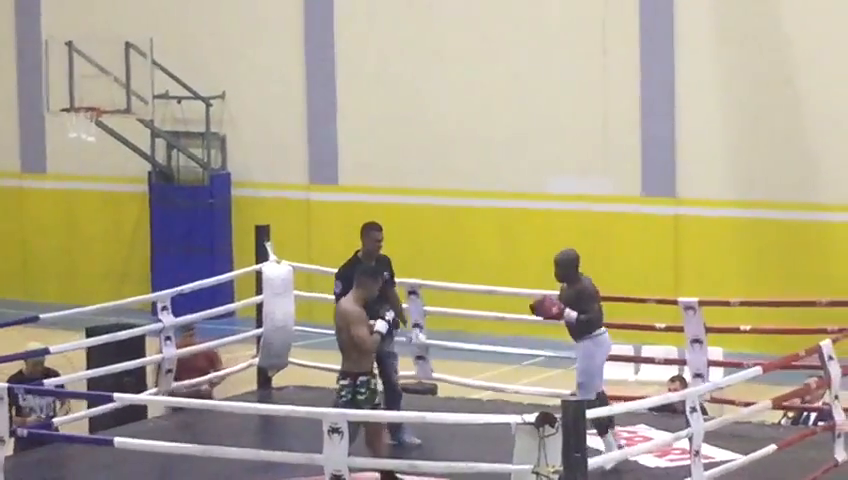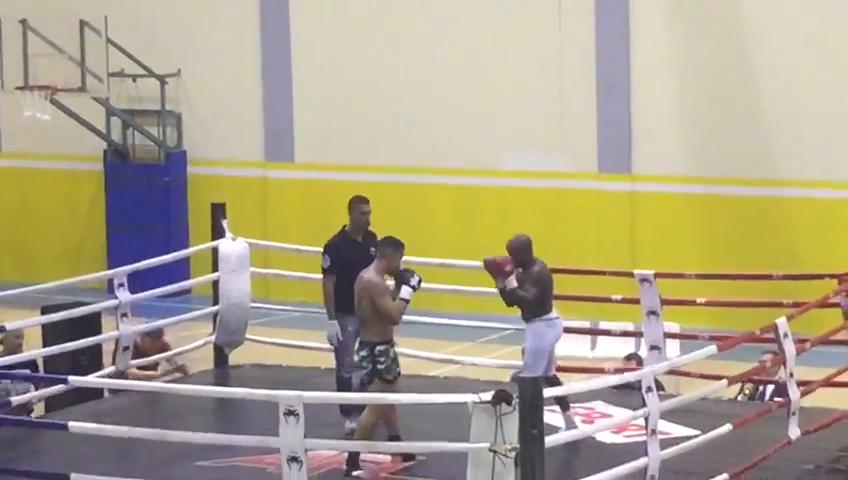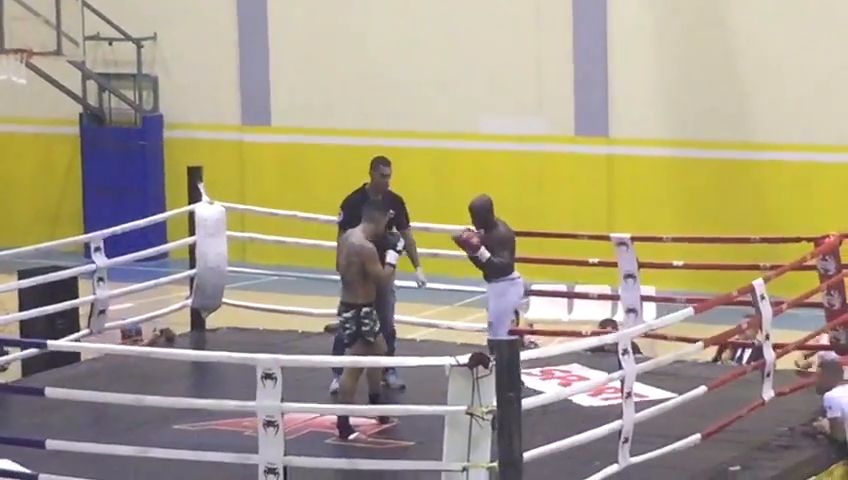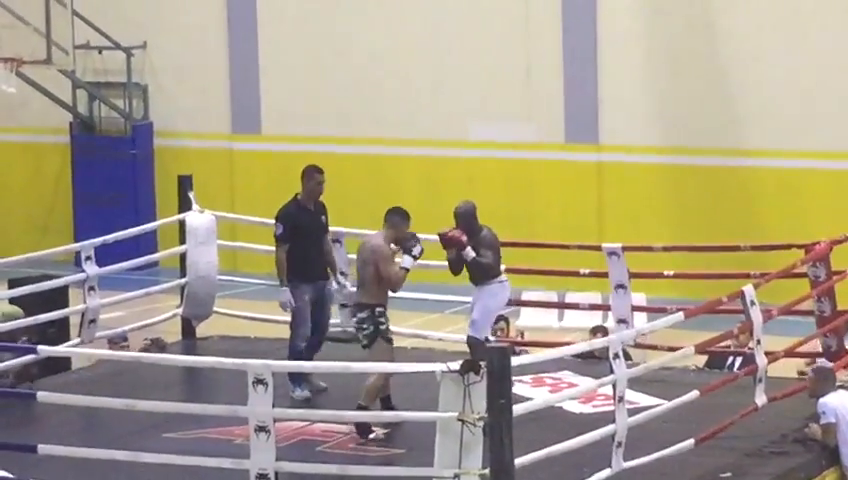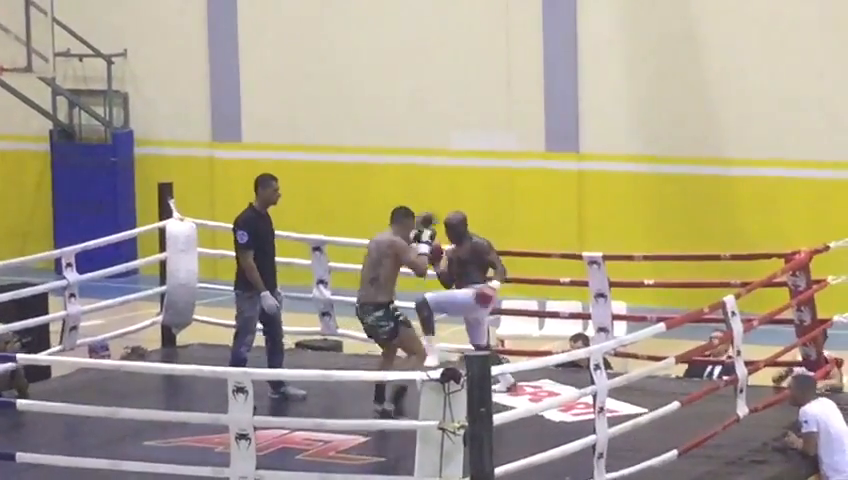
dt=1s
person 1, frame 1
left shoulder: (385, 263)
right shoulder: (348, 271)
left wrist: (404, 322)
left hip: (385, 335)
left knee: (393, 386)
left ankle: (397, 432)
person 1, frame 2
left shoulder: (372, 239)
right shoulder: (336, 245)
right elbow: (328, 284)
right wrist: (331, 320)
right hip: (346, 314)
right knee: (345, 367)
left ankle: (364, 409)
right ankle: (349, 415)
person 1, frame 3
left shoulder: (395, 201)
right shoulder: (353, 201)
left elbow: (406, 235)
right elbow: (343, 239)
left wrist: (417, 268)
left knee: (387, 325)
left ankle: (388, 371)
right ankle: (338, 374)
person 1, frame 4
left shoulder: (321, 208)
right shoulder: (288, 213)
right elbow: (281, 252)
left wrist: (335, 273)
right wrist: (283, 287)
left hip: (322, 280)
right hip: (300, 283)
left knee: (320, 332)
right knee: (301, 334)
left ankle: (304, 373)
right ankle: (296, 383)
person 1, frame 5
left shoulder: (265, 216)
right shoulder: (246, 221)
right elbow: (246, 261)
left wrist: (273, 289)
right wrist: (263, 294)
left hip: (268, 290)
right hip: (251, 293)
left knee: (276, 339)
right knee: (243, 344)
left ankle: (278, 386)
person 2, frame 1
left shoulder: (349, 305)
right shoulder: (352, 311)
right elbow: (368, 347)
left wrist: (376, 323)
right wrist: (383, 324)
left hip: (365, 377)
right hip: (355, 381)
left knee: (377, 428)
right knee: (346, 434)
person 2, frame 2
left shoulder: (370, 277)
right shoulder: (373, 281)
right elbow: (394, 317)
left wrist: (400, 287)
right wrist: (407, 289)
left hip: (382, 347)
right hip: (375, 350)
right knee: (375, 407)
right ankle: (352, 461)
person 2, frame 3
left shoulder: (349, 237)
right shoulder: (364, 247)
right elbow: (383, 281)
left wrist: (383, 252)
right wrist: (393, 253)
left hip: (362, 308)
right hip: (357, 311)
left knee: (379, 352)
right knee: (354, 368)
left ankle: (376, 406)
right ankle: (343, 424)
person 2, frame 4
left shoulder: (370, 242)
right shoulder: (380, 248)
right elbow: (394, 285)
left wrist: (400, 252)
right wrist: (409, 258)
left hip: (367, 309)
right hip: (370, 312)
left knee: (384, 363)
left ankle: (387, 408)
right ankle: (361, 419)
person 2, frame 5
left shoulder: (377, 241)
right shoulder: (396, 243)
right elbow: (421, 270)
left wrist: (415, 237)
right wrist: (424, 244)
left hip: (363, 307)
right hip: (382, 309)
left knee: (389, 352)
right knee: (418, 353)
left ankle: (381, 401)
right ankle: (394, 401)
person 3, frame 1
left shoulder: (585, 287)
right shoulder: (568, 285)
left elbow: (595, 320)
right elbow: (568, 307)
left wrist: (566, 314)
right wrist: (552, 309)
left hip: (593, 343)
right hip: (586, 342)
left knee: (587, 398)
right knee: (596, 392)
left ankle: (610, 448)
right ankle: (613, 442)
person 3, frame 2
left shoulder: (538, 272)
right shoulder: (525, 270)
left elbow: (526, 301)
right elbow: (511, 301)
left wrist: (509, 280)
right wrist: (498, 276)
left hip: (542, 327)
right hip: (544, 325)
left knee: (528, 380)
right knee: (548, 375)
right ankle: (570, 424)
person 3, frame 3
left shoulder: (501, 234)
right shoulder: (486, 233)
left elbow: (503, 266)
right elbow: (483, 265)
left wrist: (479, 251)
right wrist: (471, 251)
left hip: (505, 287)
right hip: (499, 285)
right knee: (498, 335)
person 3, frame 4
left shoulder: (486, 237)
right shoulder: (467, 237)
left elbow: (487, 267)
right elbow: (456, 270)
left wrist: (465, 249)
right wrist: (450, 249)
left hip: (494, 289)
right hip: (483, 289)
left knee: (474, 339)
right knee: (476, 337)
person 3, frame 5
left shoulder: (479, 244)
right shoulder: (452, 252)
left elbow: (500, 269)
right elbow: (448, 283)
left wrist: (492, 287)
right wrist: (438, 266)
left hip: (477, 296)
right hip: (471, 298)
left knee: (423, 303)
right knee: (482, 346)
left ankle: (432, 354)
right ankle: (506, 379)
